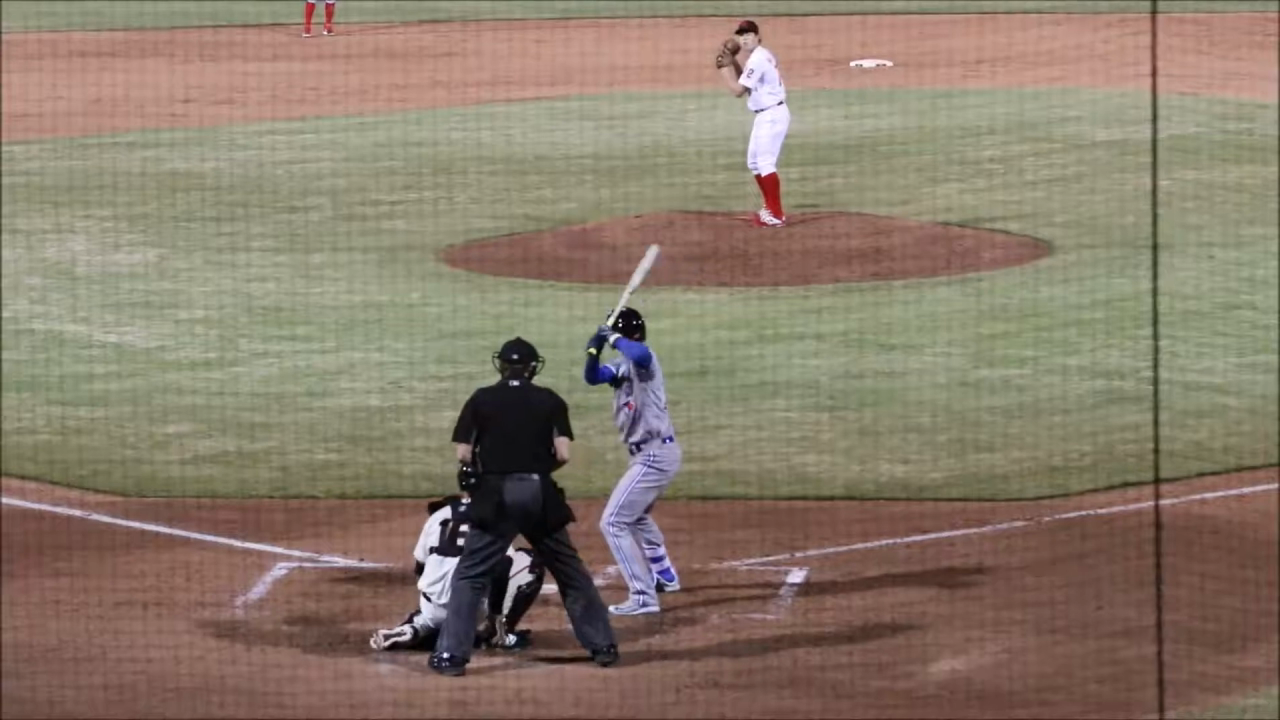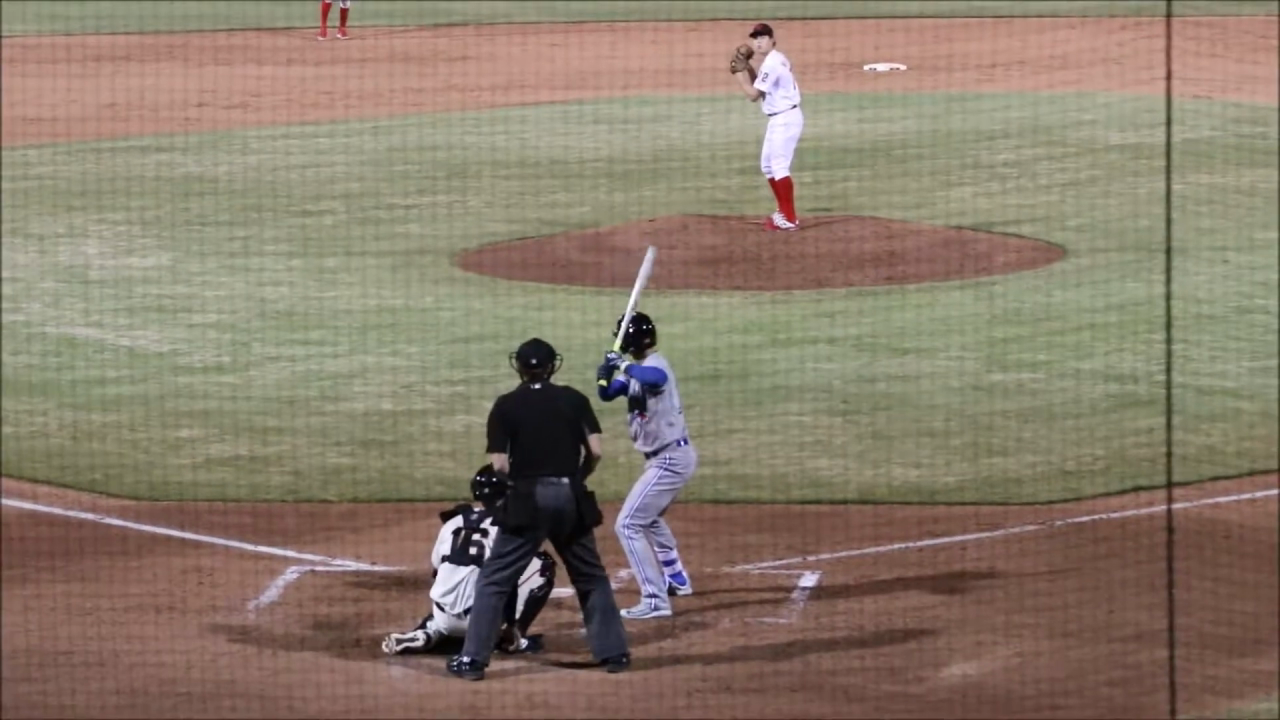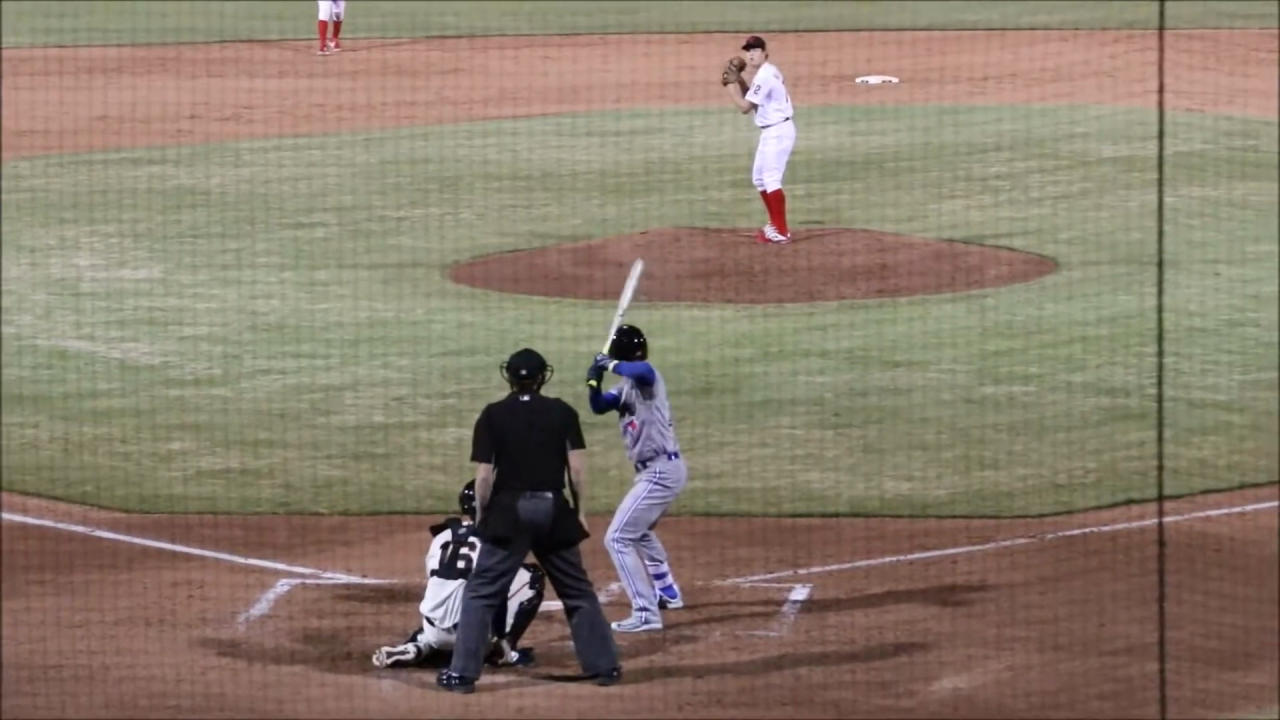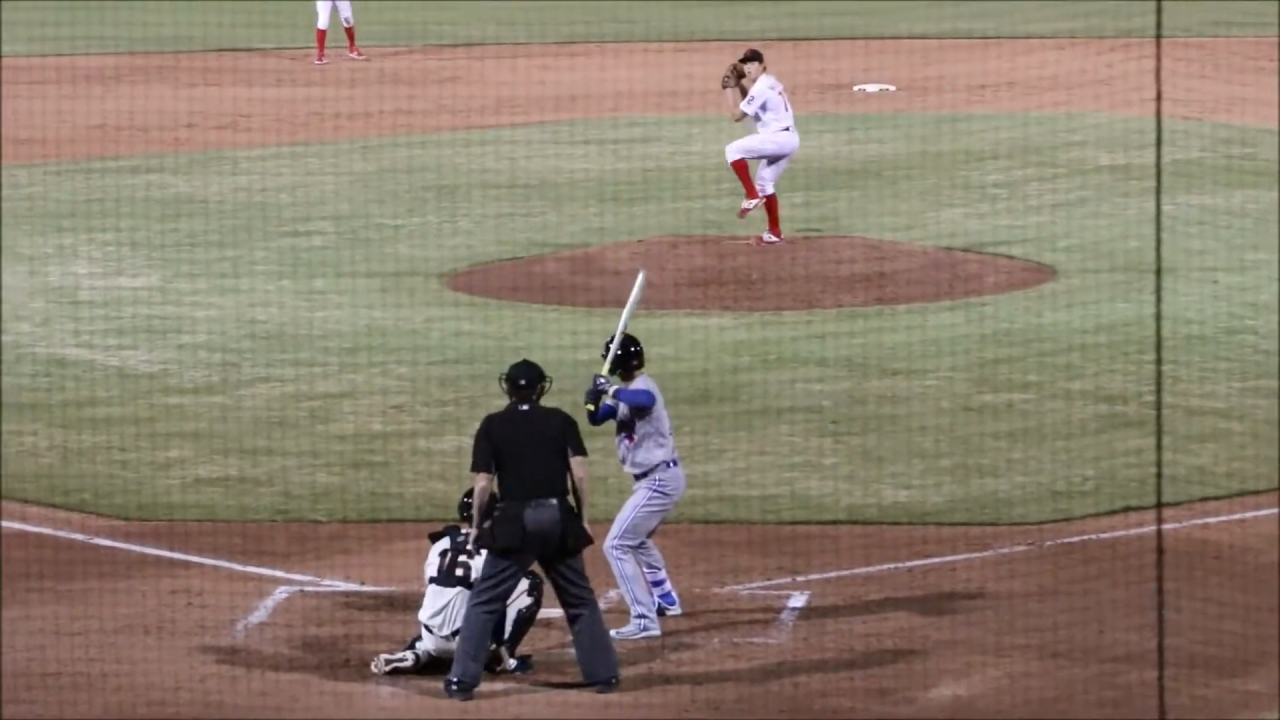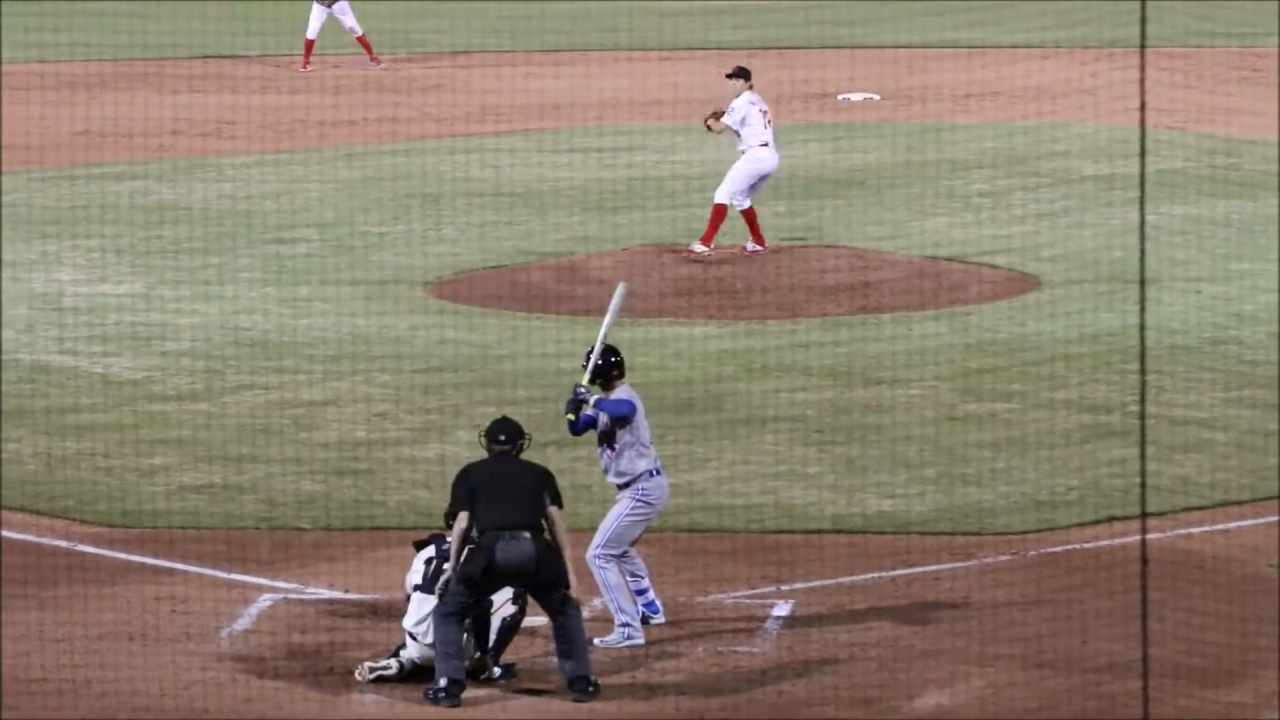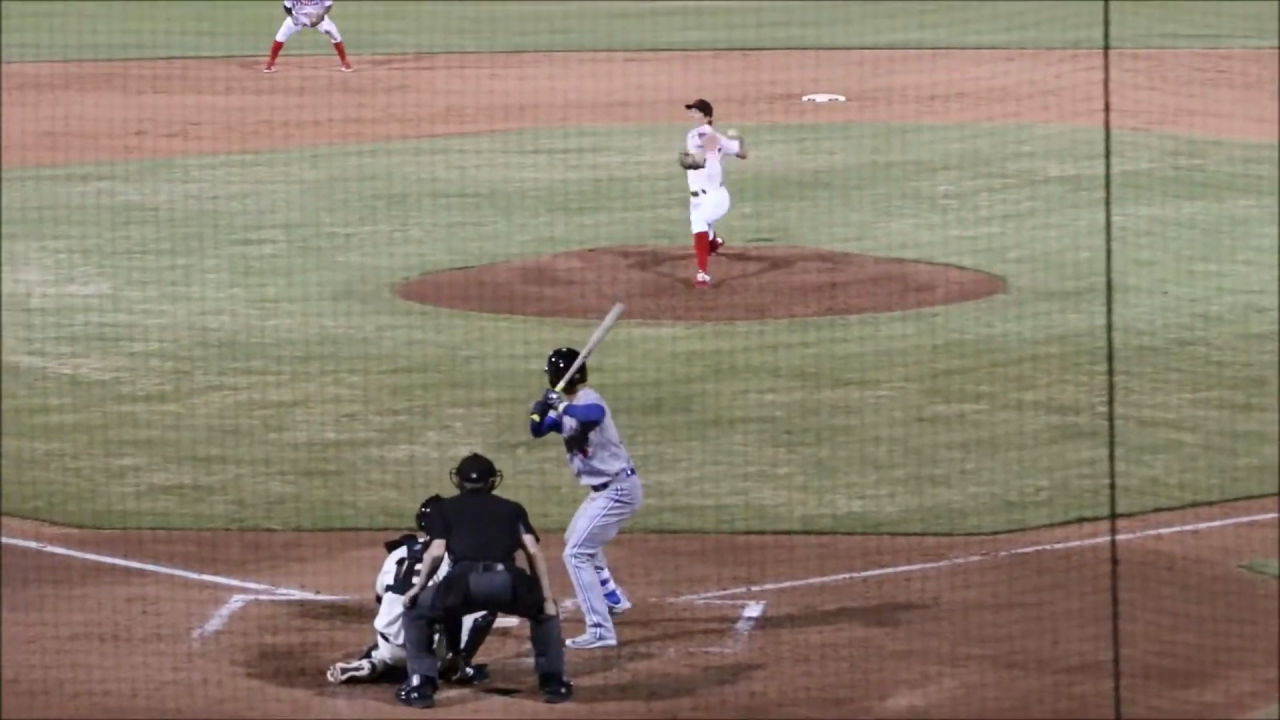
dt=0.4s
person 1, frame 1
left shoulder: (481, 399)
right shoulder: (550, 400)
left elbow: (462, 455)
right elbow: (563, 454)
left hip: (496, 496)
right hip: (540, 494)
left knee: (469, 576)
right knee: (572, 573)
left ankle: (451, 655)
right ankle: (603, 646)
person 1, frame 2
left shoulder: (505, 405)
right shoulder: (574, 399)
left elbow: (499, 465)
right elbow: (595, 451)
left hip: (527, 499)
right hip: (569, 496)
left knee: (495, 580)
right knee: (591, 578)
left ankle: (472, 659)
right ankle: (614, 653)
person 1, frame 3
left shoulder: (493, 414)
right shoulder: (562, 411)
left elbow: (484, 474)
right elbow: (576, 467)
left wrist: (481, 516)
right wrist: (578, 511)
left hip: (510, 510)
right hip: (553, 509)
left knee: (481, 593)
right knee: (578, 591)
left ankle: (462, 672)
right ankle: (604, 666)
person 1, frame 4
left shoulder: (492, 425)
right shoulder: (561, 420)
left elbow: (483, 484)
right elbow: (579, 475)
left wrist: (477, 527)
right wrist: (582, 518)
left hip: (514, 519)
right hip: (557, 517)
left knee: (484, 602)
right knee: (580, 600)
left ankle: (462, 679)
right ankle: (603, 675)
person 1, frame 5
left shoulder: (471, 473)
right shoulder: (539, 472)
left elbow: (462, 525)
right elbow: (556, 524)
left wrist: (451, 569)
right wrist: (570, 575)
left hip: (491, 551)
right hip: (533, 551)
left knee: (448, 610)
right knee: (565, 608)
left ankle: (448, 684)
right ankle: (581, 681)
person 1, frame 6
left shoulder: (445, 508)
right shoulder: (512, 508)
left elbow: (436, 552)
right elbow: (533, 552)
left wrist: (418, 587)
right wrist: (547, 599)
left hip: (465, 582)
right hip: (507, 583)
left knee: (415, 610)
right knee: (545, 610)
left ankle: (420, 685)
right ankle: (553, 681)
person 2, frame 1
left shoulder: (642, 359)
right shoulder: (624, 363)
left elbow: (639, 349)
right elbow: (593, 378)
left wrist: (610, 338)
right wrist: (594, 351)
left hip: (654, 455)
right hip: (655, 453)
left knee: (613, 522)
right knee: (636, 515)
left ankle: (643, 597)
right ankle: (664, 576)
person 2, frame 2
left shoulder: (655, 364)
right shoulder: (638, 367)
left elbow: (656, 379)
right elbow: (606, 395)
left wrist: (623, 364)
right wrist: (605, 373)
left hip: (670, 458)
right hip: (671, 456)
left knee: (628, 525)
right knee: (648, 518)
left ankle: (655, 600)
right ankle: (676, 579)
person 2, frame 3
left shoulder: (645, 376)
right shoulder: (628, 383)
left elbow: (643, 369)
right elbow: (599, 407)
left wrist: (610, 366)
right wrist: (594, 380)
left hip: (660, 471)
right hip: (660, 469)
left knee: (617, 538)
right knee: (639, 531)
left ankle: (646, 613)
right ankle: (667, 592)
person 2, frame 4
left shoulder: (643, 386)
right shoulder: (625, 391)
left elbow: (643, 401)
right elbow: (596, 419)
left wrist: (610, 388)
right wrist: (593, 400)
left hip: (659, 480)
right hip: (659, 478)
left knee: (616, 545)
right knee: (636, 539)
left ankle: (644, 620)
right ankle: (665, 599)
person 2, frame 5
left shoulder: (624, 396)
right shoulder: (606, 401)
left elbow: (623, 411)
right elbow: (577, 429)
left wrist: (590, 399)
right wrist: (574, 409)
left hip: (642, 489)
right hip: (643, 487)
left knee: (599, 554)
right knee: (620, 548)
left ankle: (628, 629)
right ankle: (650, 608)
person 2, frame 6
left shoulder: (588, 399)
right shoulder: (565, 403)
left elbow: (595, 415)
right elbow: (538, 431)
left wrist: (561, 405)
right wrist: (540, 411)
left hip: (618, 489)
right hip: (604, 488)
left knee: (576, 553)
right knee: (584, 543)
left ankle: (600, 630)
right ankle: (612, 597)
person 3, frame 1
left shoulder: (757, 59)
right shoulder: (761, 56)
left elbow: (737, 90)
right elbow: (745, 81)
left wrist: (724, 68)
right wrist: (732, 62)
left hip: (772, 115)
right hip: (766, 115)
left knee: (766, 163)
right knee: (754, 162)
left ankle: (777, 215)
right ankle: (770, 208)
person 3, frame 2
left shoulder: (771, 63)
right shoulder: (774, 60)
left elbow: (753, 94)
right elbow: (760, 86)
left wrist: (739, 72)
right wrist: (746, 67)
left hip: (785, 119)
right hip: (779, 119)
left knee: (779, 167)
right knee: (768, 165)
left ankle: (790, 218)
right ankle: (783, 212)
person 3, frame 3
left shoulder: (764, 75)
right shoulder: (766, 73)
left elbow: (745, 107)
right elbow: (752, 98)
left wrist: (729, 85)
right wrist: (737, 79)
left hip: (778, 131)
right hip: (771, 132)
left knee: (771, 180)
right knee: (760, 178)
left ankle: (781, 232)
right ankle: (775, 225)
person 3, frame 4
left shoulder: (760, 87)
right shoulder: (770, 82)
left elbow: (737, 116)
right elbow: (750, 104)
left wrist: (729, 90)
right wrist: (739, 85)
left hip: (779, 138)
right hip: (788, 140)
left knee: (733, 150)
right knee: (765, 182)
left ankle: (751, 196)
right ankle: (774, 233)
person 3, frame 5
left shoulder: (742, 102)
right shoulder: (759, 102)
left elbow: (720, 128)
left wrist: (709, 122)
right wrist: (726, 117)
left hip: (757, 156)
right hip: (770, 157)
left knee: (723, 194)
right knee: (740, 197)
left ankle: (704, 243)
right ankle: (757, 243)
person 3, frame 6
left shoulder: (704, 133)
right shoulder: (693, 134)
left hip: (715, 198)
right hip: (698, 198)
left knee: (698, 225)
right knee: (701, 231)
left ankle: (703, 272)
right ankle: (715, 243)
person 4, frame 1
left shoulder: (439, 515)
left elbow: (420, 568)
right elbow: (499, 566)
right wrist: (497, 614)
left hip: (432, 610)
right knee: (531, 562)
left ankle: (415, 628)
right ankle: (501, 635)
person 4, frame 2
left shoulder: (451, 524)
right wrist: (512, 625)
left hip: (445, 618)
right knee: (543, 564)
left ankle: (428, 632)
right ankle: (513, 636)
person 4, frame 3
left shoulder: (441, 537)
right wrist: (502, 639)
left hip: (435, 632)
right knee: (532, 577)
left ankle: (419, 646)
right ankle: (503, 650)
person 4, frame 4
left shoulder: (439, 545)
right wrist: (501, 647)
left hip: (433, 640)
right knee: (530, 585)
left ankle: (416, 654)
right ankle: (501, 656)
person 4, frame 5
left shoulder: (425, 551)
left elbow: (410, 599)
right elbow: (480, 607)
right wrist: (484, 654)
left hip: (418, 647)
right knee: (515, 595)
left ankle: (398, 662)
right ankle: (485, 663)
person 4, frame 6
left shoulder: (397, 553)
right shoulder: (447, 556)
left elbow: (380, 598)
right wrist: (456, 655)
left hip: (390, 649)
left ankle: (370, 664)
right ankle: (457, 665)
